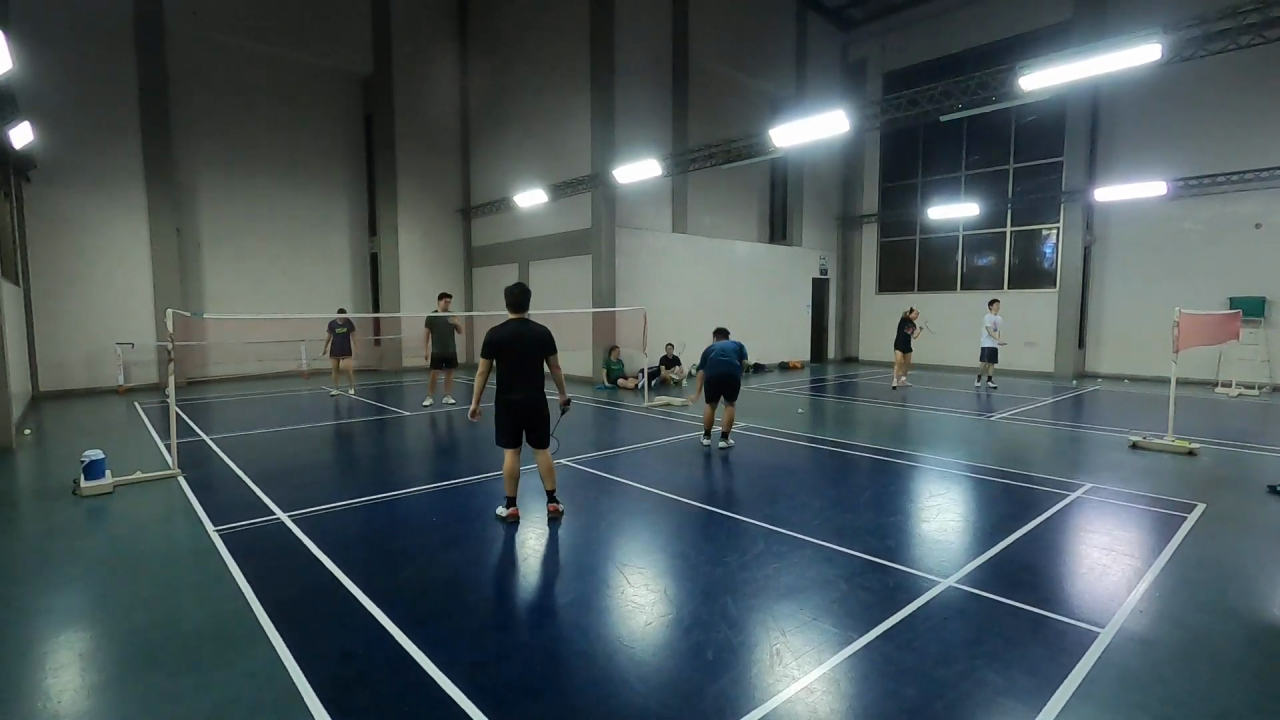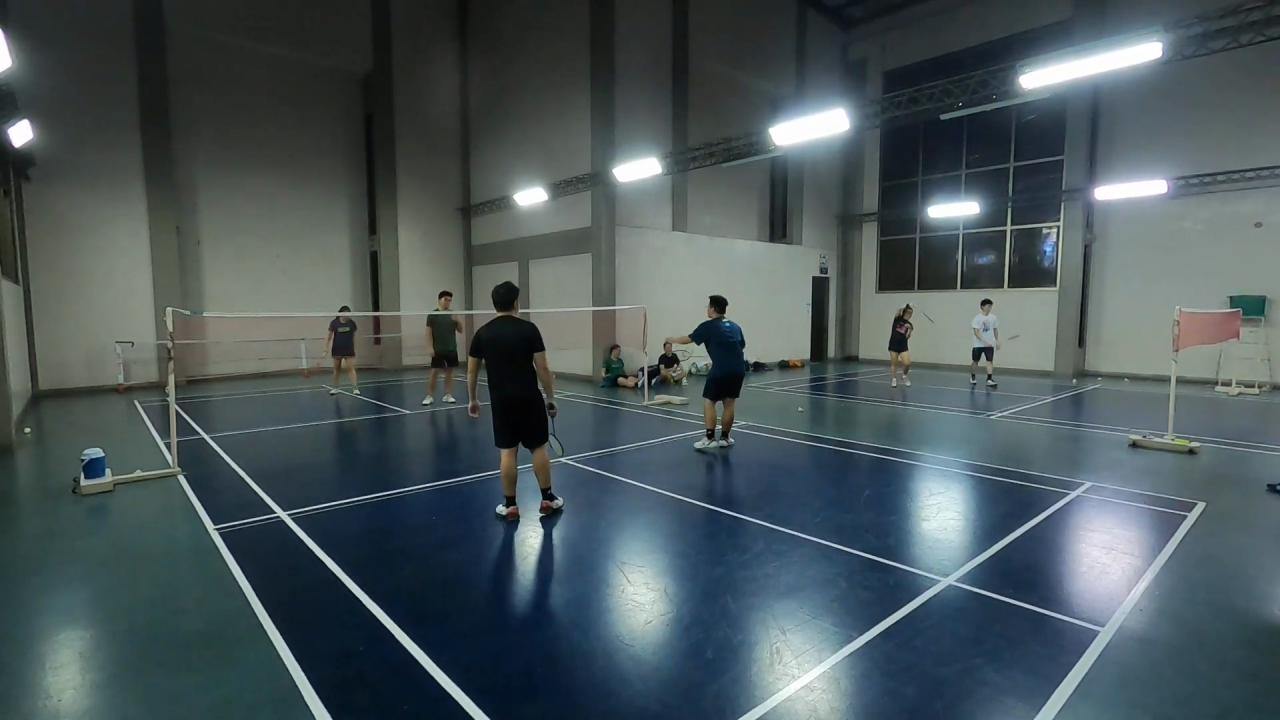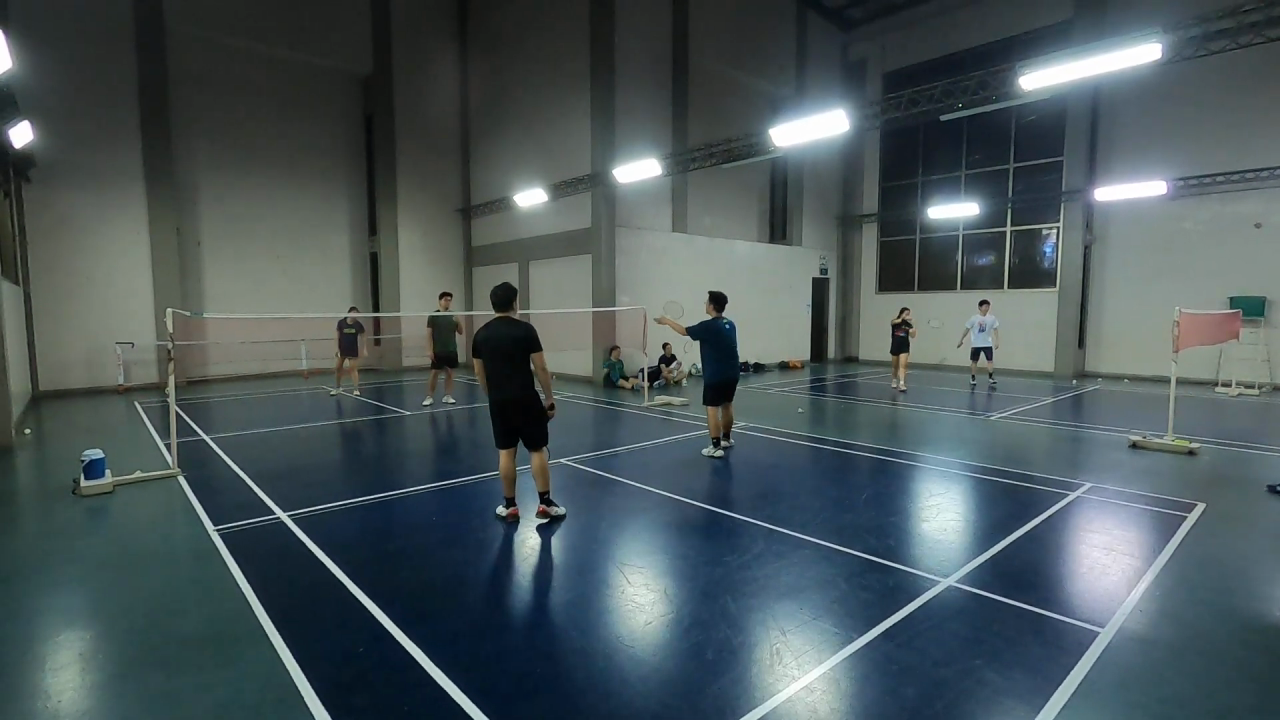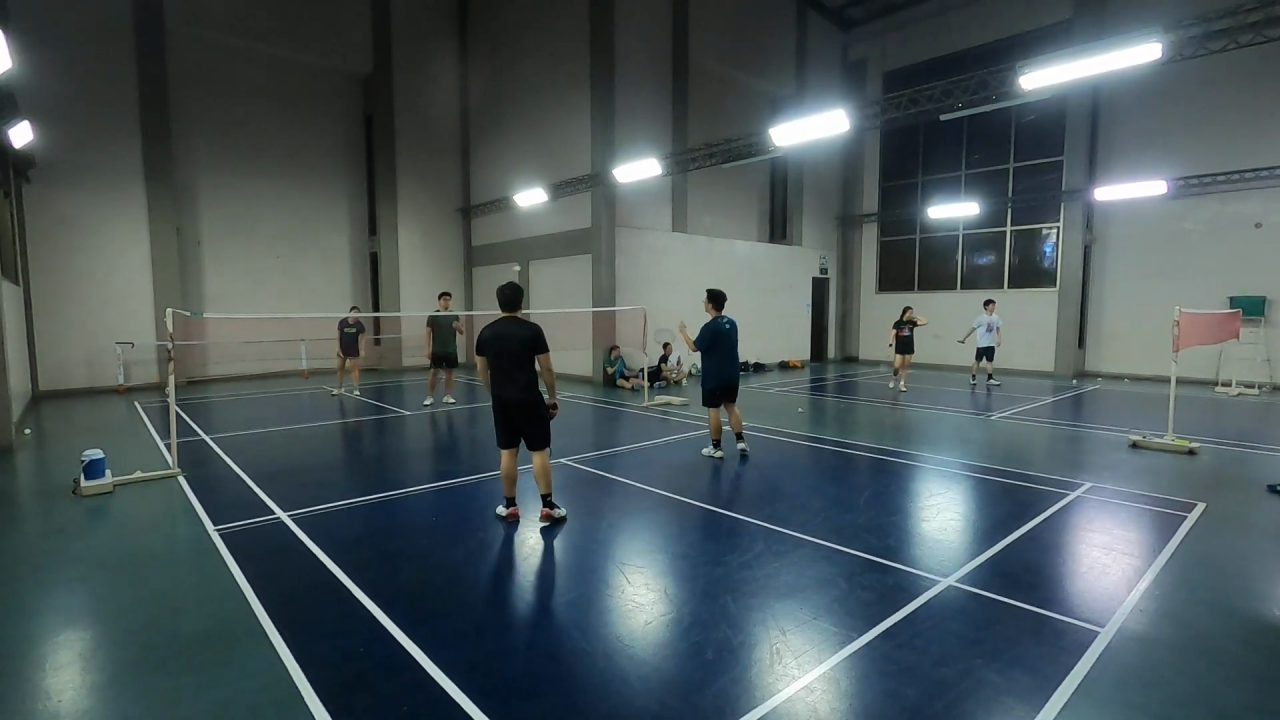
dt=0.3s
person 1, frame 1
left shoulder: (495, 334)
right shoulder: (542, 332)
left elbow: (483, 372)
right elbow: (555, 368)
left wrist: (475, 403)
right wrist: (563, 395)
left hip: (507, 403)
right hip: (535, 401)
left knee: (511, 453)
right knee: (542, 451)
left ankle: (510, 507)
right ankle: (553, 502)
person 1, frame 2
left shoulder: (483, 333)
right shoulder: (528, 329)
left elbow: (471, 371)
right elbow: (542, 368)
left wrist: (473, 399)
right wrist: (550, 398)
left hip: (501, 401)
right hip: (529, 399)
left knee: (507, 452)
right knee: (539, 447)
left ankle: (510, 505)
right ankle: (547, 499)
person 1, frame 3
left shoulder: (481, 334)
right shoulder: (525, 330)
left elbow: (480, 373)
right elbow: (541, 368)
right wrist: (549, 399)
left hip: (498, 401)
right hip: (526, 399)
left knee: (506, 453)
right knee: (537, 450)
left ankle: (510, 506)
right ankle: (545, 503)
person 1, frame 4
left shoulder: (486, 333)
right shoulder: (532, 330)
left elbow: (482, 371)
right elbow: (547, 369)
right wrist: (552, 398)
left hip: (502, 402)
right hip: (529, 400)
left knee: (508, 453)
right knee: (539, 452)
left ankle: (510, 506)
right ankle: (547, 506)
